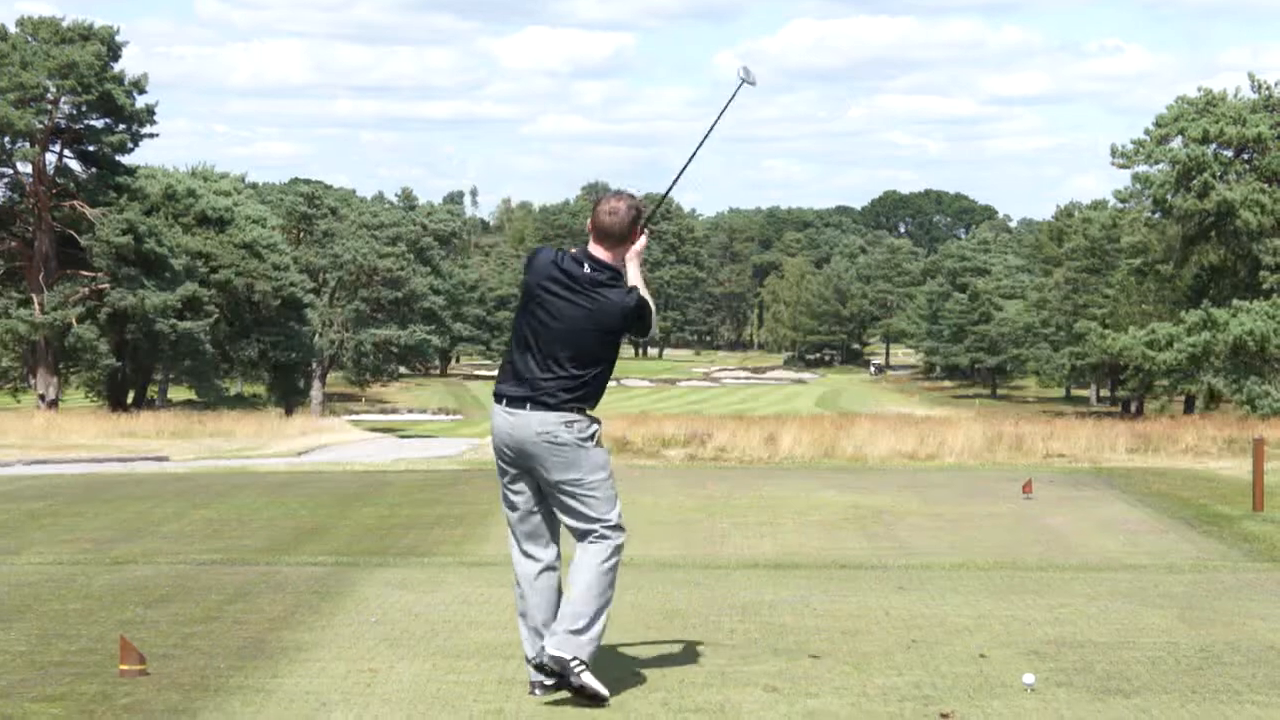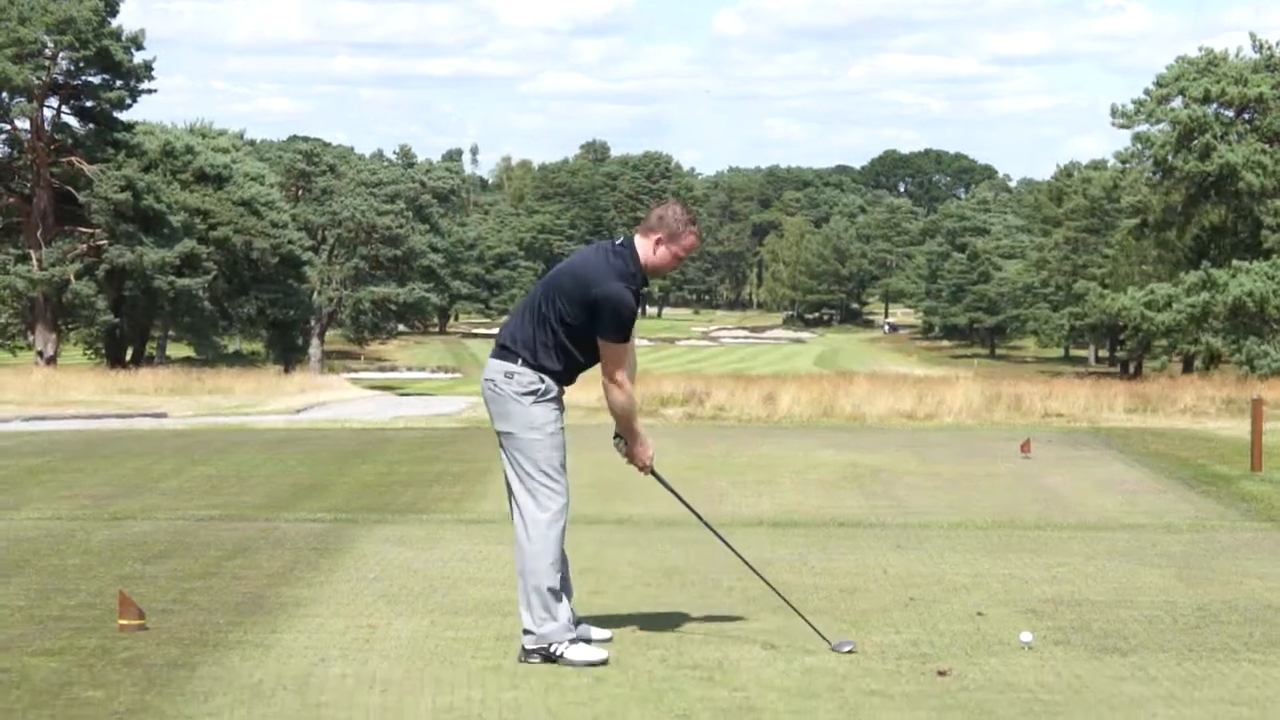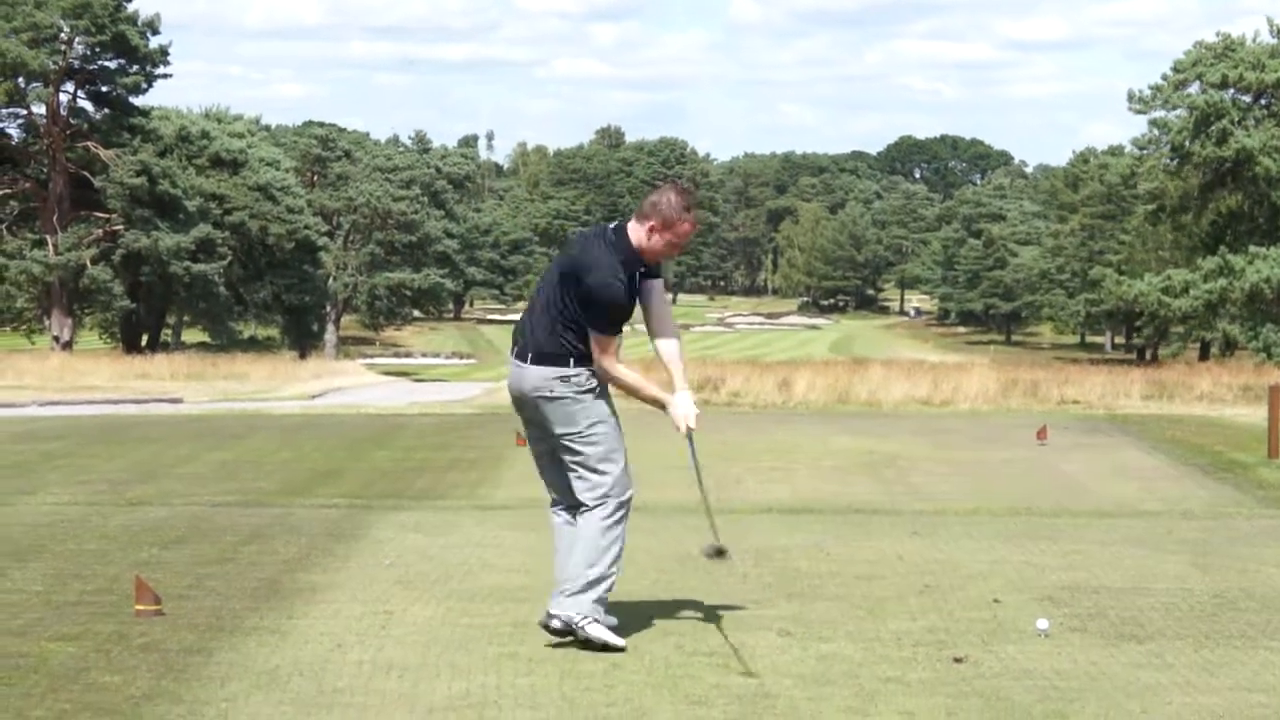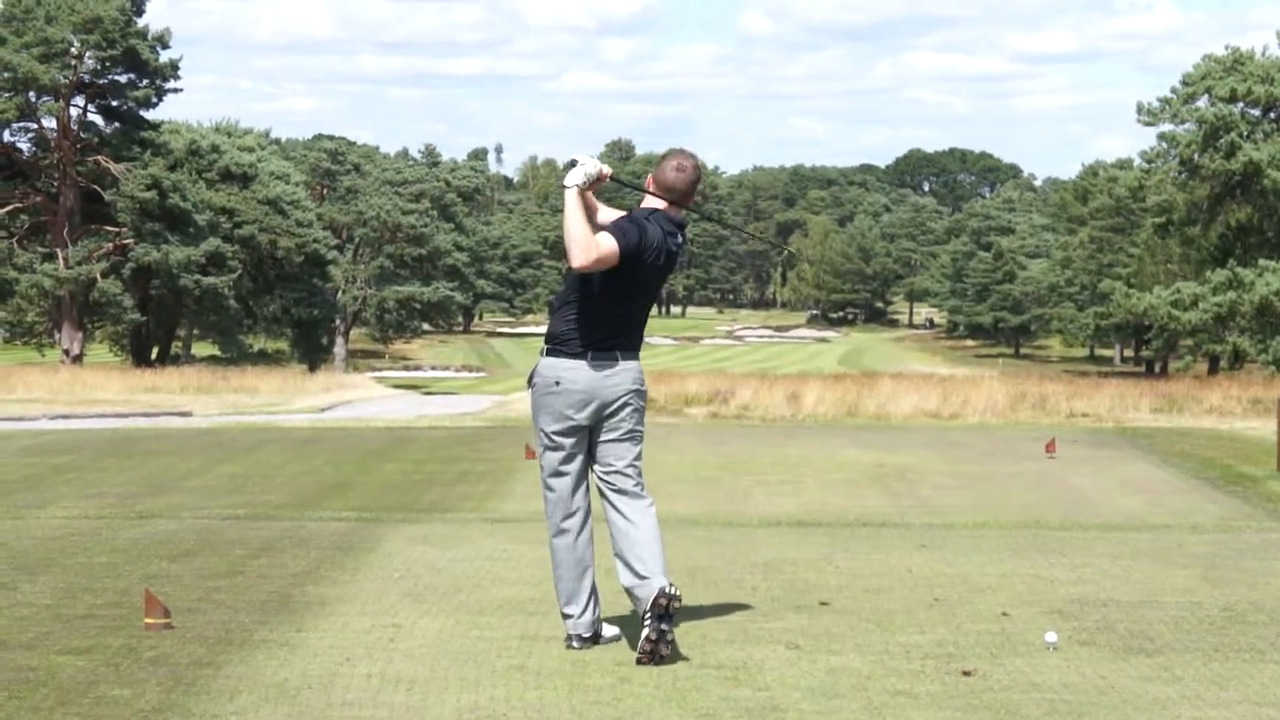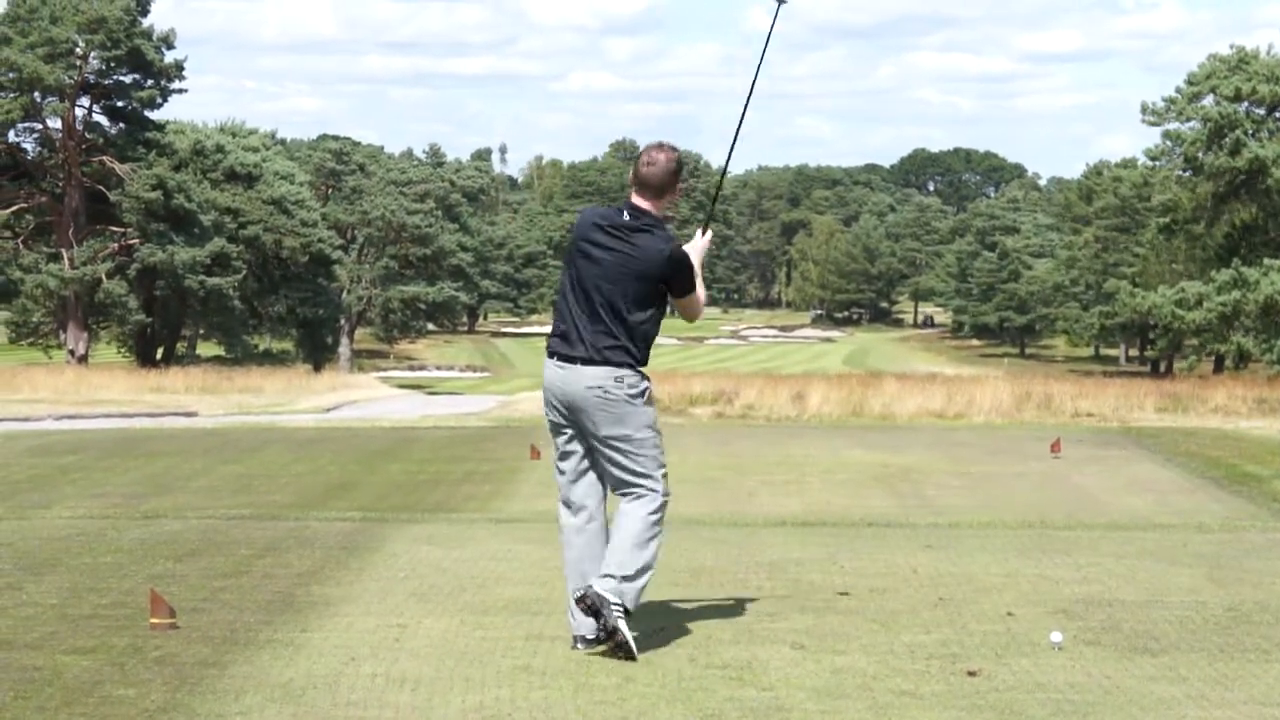
dt=1s
person 1, frame 1
left shoulder: (545, 263)
right shoulder: (622, 302)
left wrist: (620, 276)
right wrist: (633, 267)
left hip: (508, 419)
right hip: (561, 428)
left knee: (531, 549)
right knee: (602, 535)
left ankle: (540, 653)
right ankle: (567, 652)
person 1, frame 2
left shoulder: (619, 259)
right shoulder: (614, 287)
left elbow: (624, 354)
right elbow: (614, 378)
left wrist: (628, 427)
right wrist: (635, 438)
left hip: (529, 379)
right hip: (522, 382)
left knee: (544, 504)
right knee: (544, 505)
left ankle: (557, 616)
right ankle: (544, 636)
person 1, frame 3
right shoulder: (604, 274)
left elbow: (664, 328)
right elbow: (607, 365)
left wrist: (680, 390)
right wrist: (665, 399)
left hip: (529, 373)
right hip: (563, 380)
left knee: (568, 496)
right knee: (608, 492)
left ankle: (574, 605)
right ankle: (575, 610)
person 1, frame 4
left shoulder: (637, 229)
right shoulder: (667, 236)
left elbow: (582, 257)
right elbow: (598, 216)
left wrist: (574, 186)
right wrist: (582, 188)
left hip: (564, 373)
right hip: (621, 376)
left knee: (566, 504)
right knee: (626, 491)
left ankle: (581, 623)
right ankle: (655, 593)
person 1, frame 5
left shoulder: (586, 223)
right shoulder: (666, 252)
right elbow: (691, 306)
right wrist: (696, 257)
left hip: (559, 375)
right hip: (611, 383)
left knee: (580, 501)
right knee: (646, 490)
left ankle: (585, 620)
right ankle: (609, 589)
